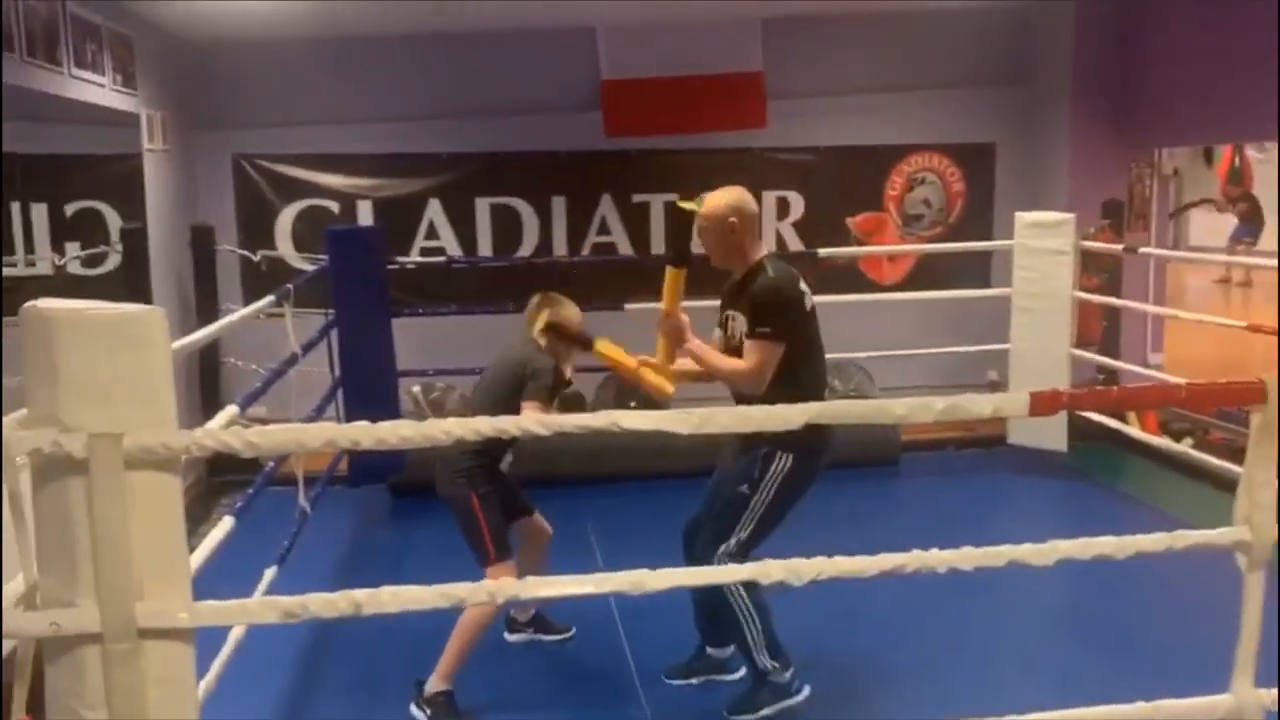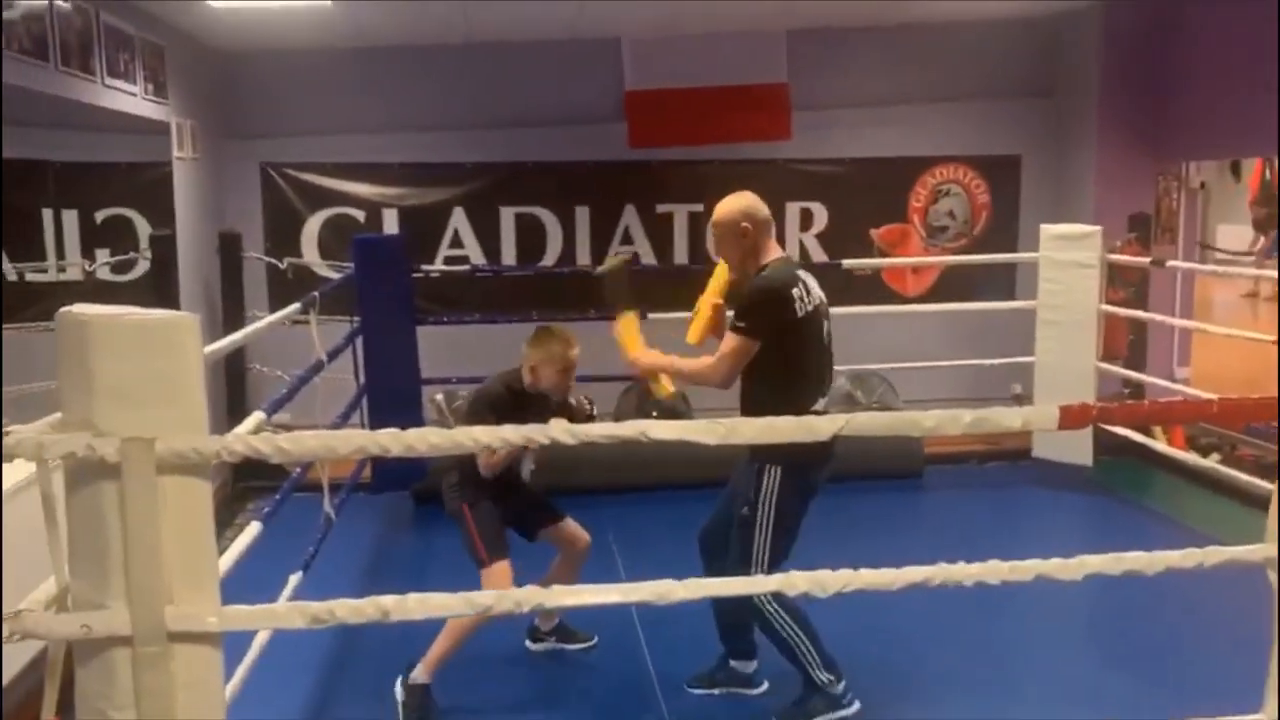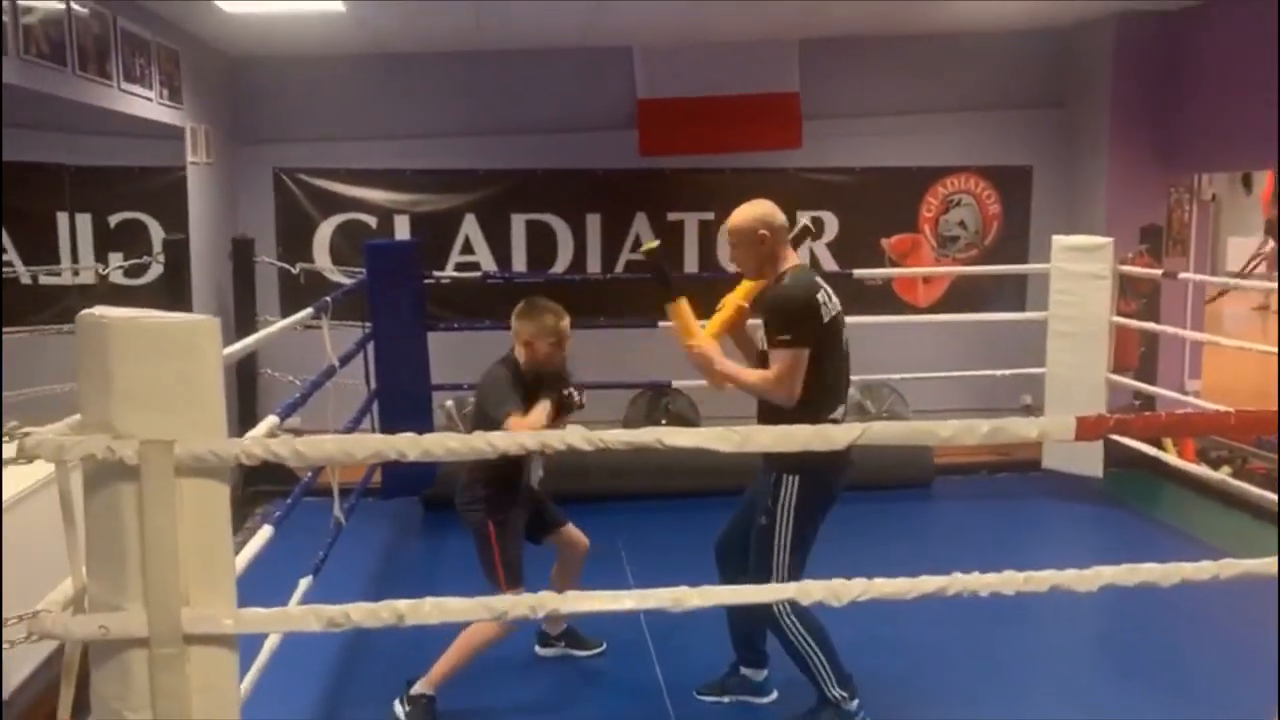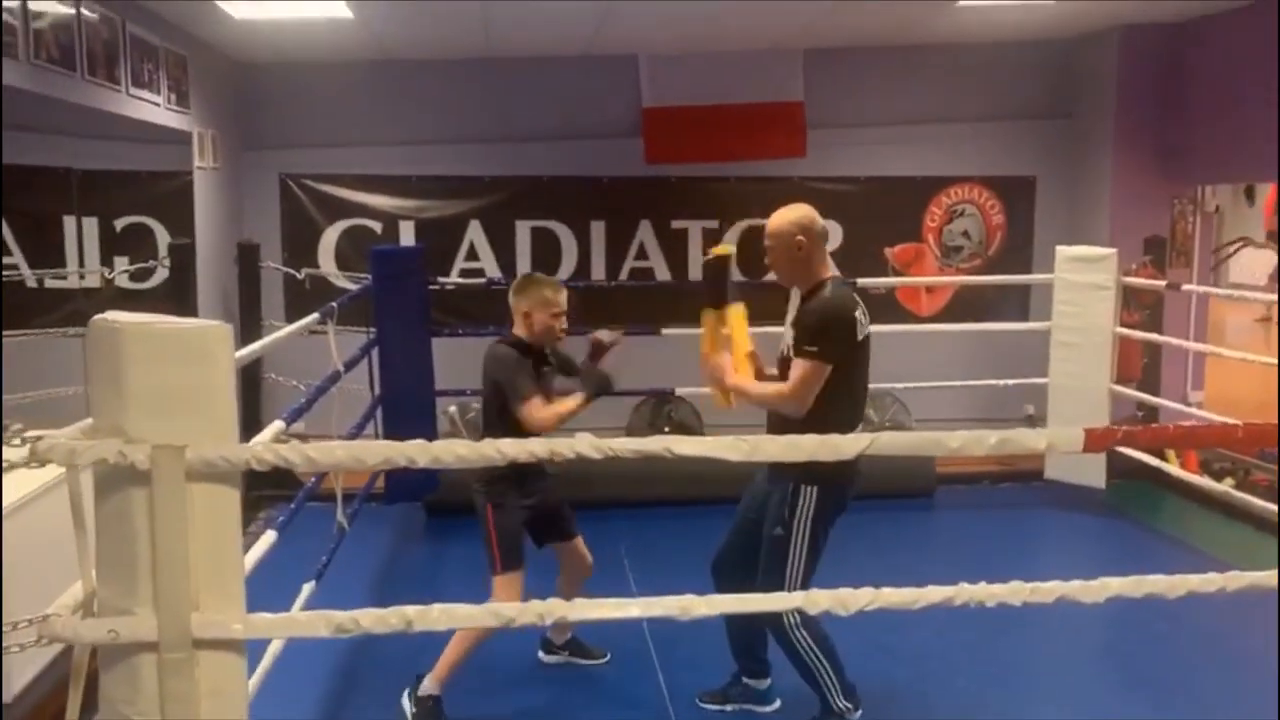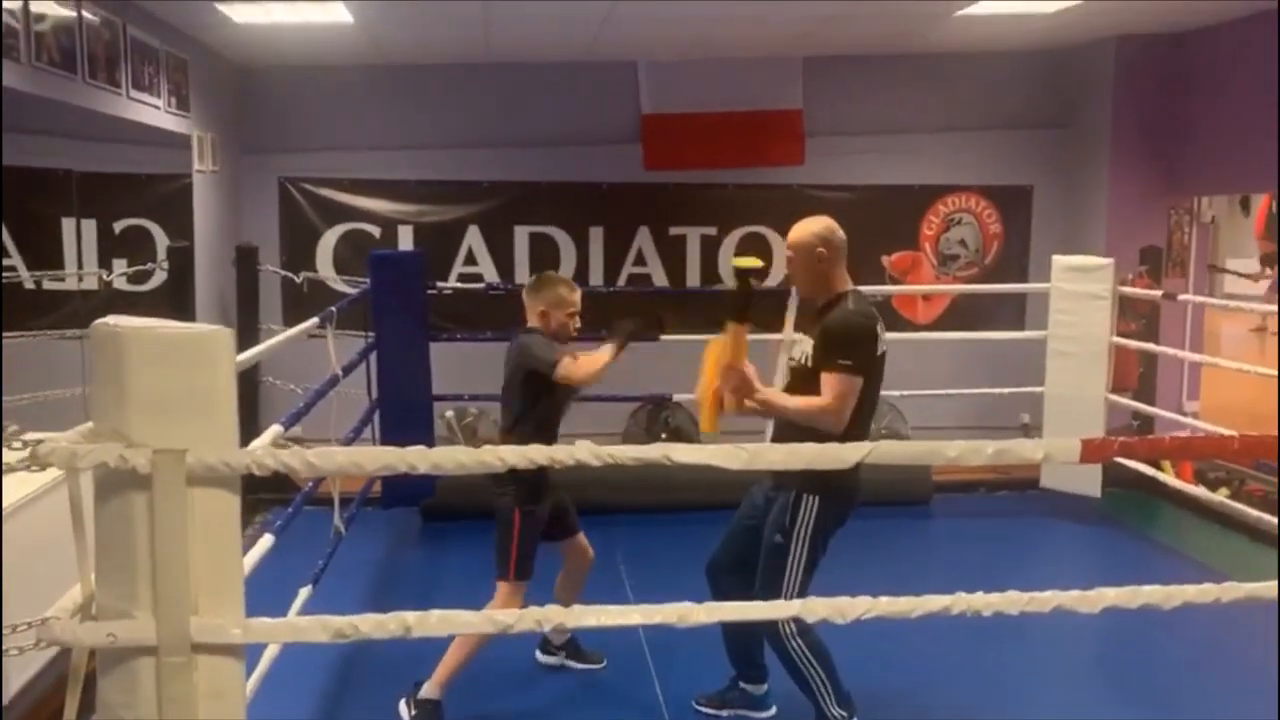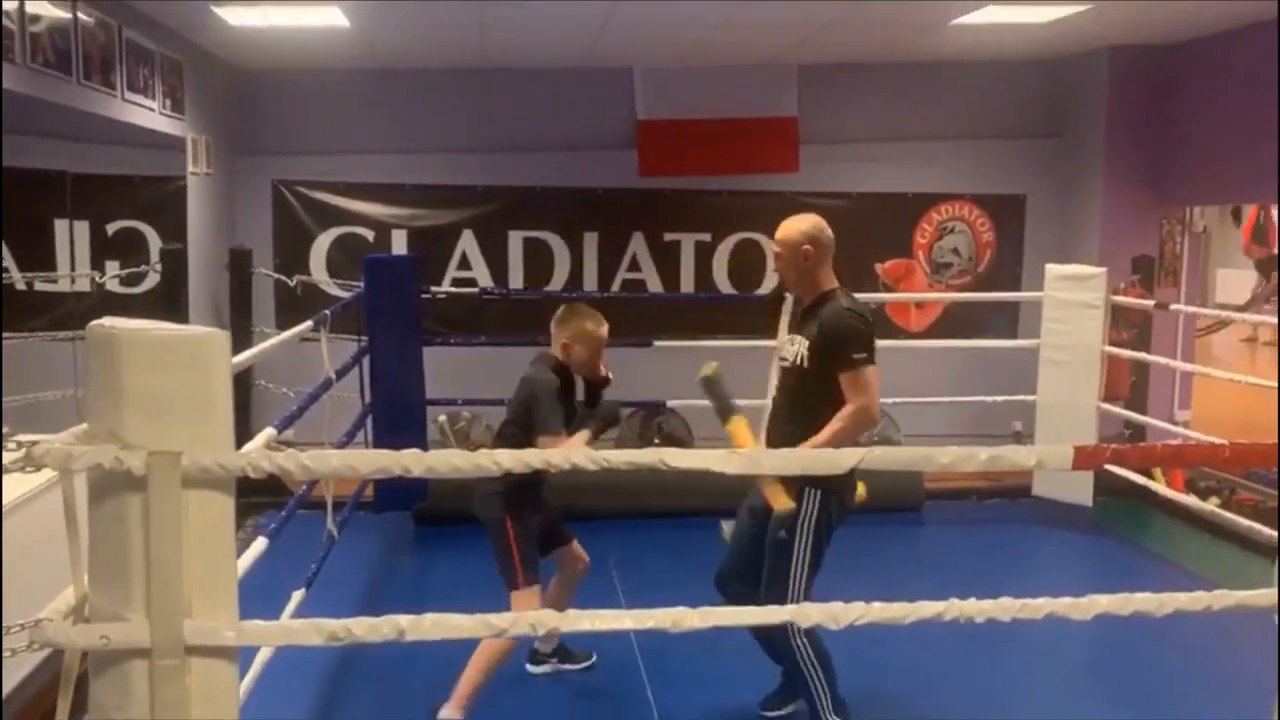
dt=0.2s
person 1, frame 1
left shoulder: (773, 287)
right shoulder: (742, 286)
left elbow: (753, 379)
right elbow: (723, 362)
left wrist: (688, 343)
right wrist: (668, 369)
left hip: (790, 444)
right hip: (760, 438)
left knee: (721, 554)
right knee: (699, 537)
left ankle: (776, 676)
right ankle: (718, 652)
person 1, frame 2
left shoulder: (765, 288)
right shoulder: (797, 280)
left elbow: (720, 373)
left wrist: (659, 362)
right wrist: (729, 333)
left hip: (786, 453)
right hip: (786, 443)
left knee: (755, 578)
right knee: (717, 546)
right ankle: (740, 665)
person 1, frame 3
left shoulder: (790, 297)
right shoulder: (804, 289)
left elbow: (785, 390)
left wrist: (719, 365)
right wrist: (741, 343)
left hip: (805, 463)
right hip: (788, 458)
left knee: (773, 591)
right knee: (733, 555)
right ankle: (751, 673)
person 1, frame 4
left shoulder: (829, 309)
right shoulder: (814, 302)
left elbow: (794, 400)
left wrist: (731, 380)
right wrist: (748, 374)
left hip: (814, 477)
right hip: (786, 470)
left knee: (782, 603)
right knee: (730, 567)
person 1, frame 5
left shoulder: (852, 321)
right shoulder: (823, 315)
left elbow: (833, 414)
left wrist: (756, 394)
right wrist: (756, 388)
left hip: (817, 488)
right hip: (783, 477)
left knee: (776, 608)
right knee: (725, 571)
person 1, frame 6
left shoulder: (844, 320)
right shoulder: (806, 312)
left elbow: (864, 411)
right wrist: (773, 457)
left hip: (813, 486)
right hip: (782, 479)
left knee: (784, 607)
right knee: (735, 581)
person 2, frame 1
left shoulder: (521, 357)
right shoulder: (538, 365)
left wrist: (558, 390)
right wrist: (558, 388)
left hip: (482, 468)
right hip: (466, 478)
left knee: (537, 535)
left ankle: (522, 618)
person 2, frame 2
left shoulder: (547, 392)
right shoulder: (488, 396)
right elbow: (487, 467)
left wrist: (568, 416)
right wrist: (525, 431)
left hip: (512, 483)
right hip: (473, 491)
left knee: (578, 544)
right knee: (498, 590)
left ankle: (544, 626)
right ankle: (417, 679)
person 2, frame 3
left shoulder: (536, 375)
right shoulder: (500, 380)
left elbow: (547, 425)
right elbow: (520, 435)
left wrist: (565, 404)
right wrist: (548, 396)
left hip: (513, 485)
right hip: (488, 499)
left knee: (576, 548)
right knee: (507, 615)
left ankle: (553, 630)
person 2, frame 4
left shoulder: (542, 349)
right shoulder: (503, 359)
left elbow: (573, 380)
right elbow: (543, 422)
left wrist: (596, 354)
right wrist: (588, 390)
left hip: (534, 480)
right hip: (500, 489)
left knee: (579, 563)
right knee: (506, 603)
left ankle: (558, 639)
person 2, frame 5
left shoulder: (540, 346)
right shoulder: (529, 348)
right elbow: (579, 373)
left wrist: (609, 343)
right wrist: (613, 343)
left hip: (537, 480)
right hip: (517, 488)
left knee: (581, 557)
right knee: (509, 605)
left ankle: (557, 642)
person 2, frame 6
left shoulder: (560, 373)
right shoulder: (543, 383)
right elbow: (560, 454)
left wrist: (596, 388)
right wrist: (594, 426)
left hip: (527, 490)
right hip: (505, 499)
left knee: (575, 564)
right knee: (526, 611)
left ankle: (545, 648)
